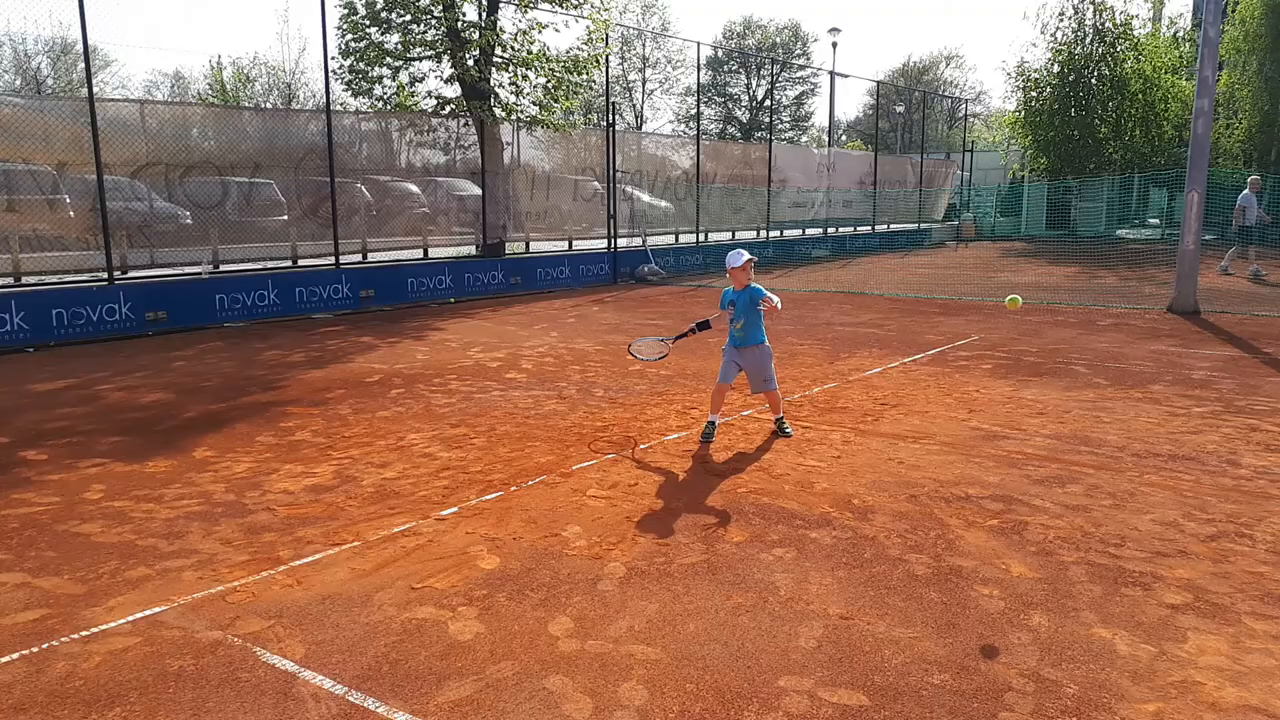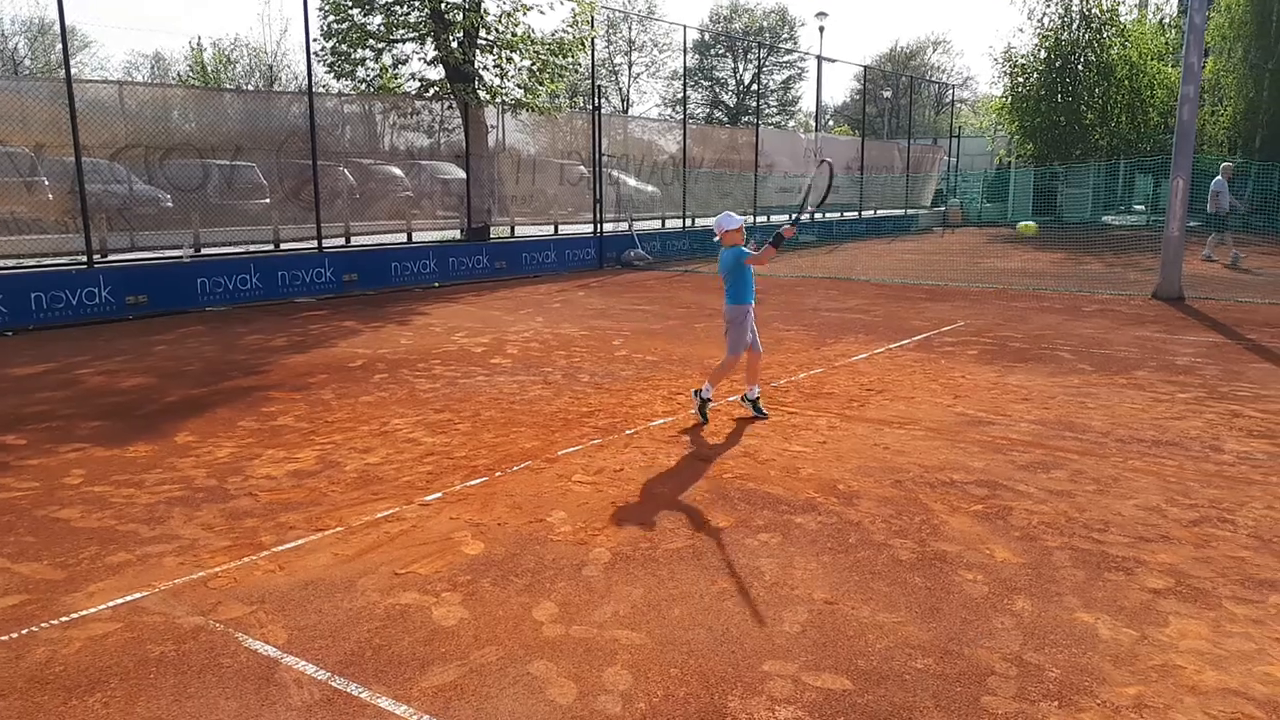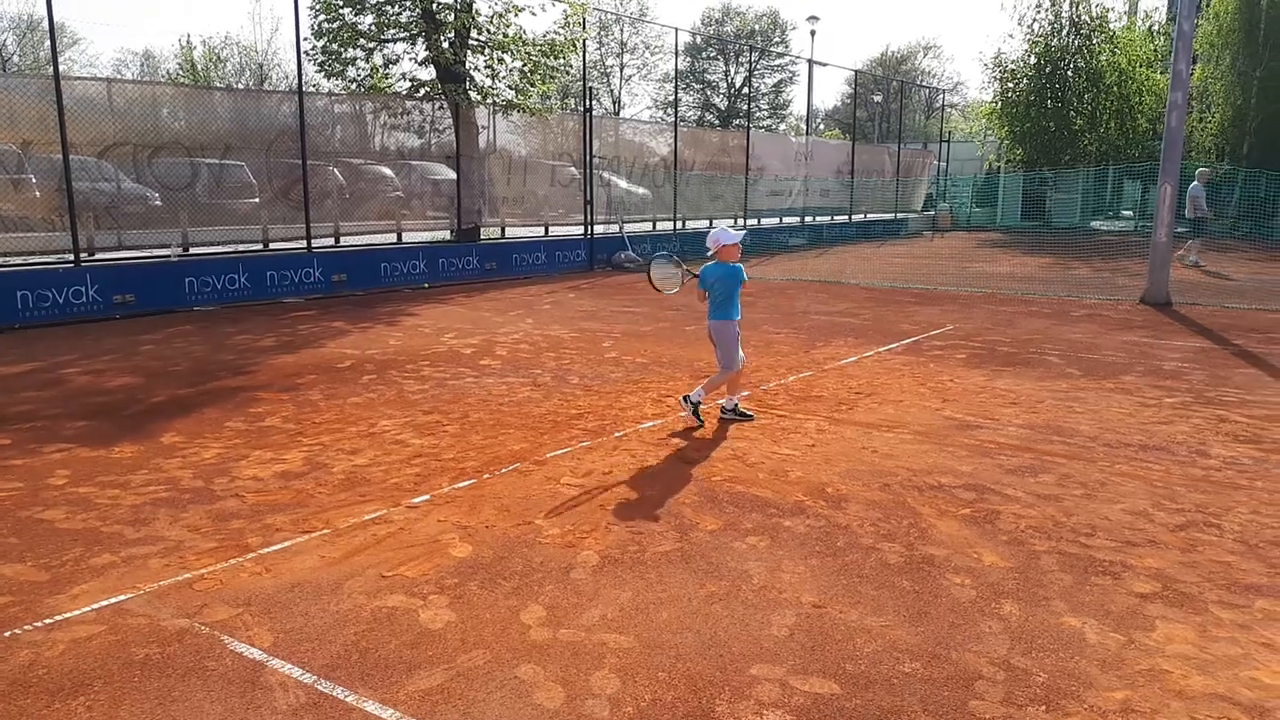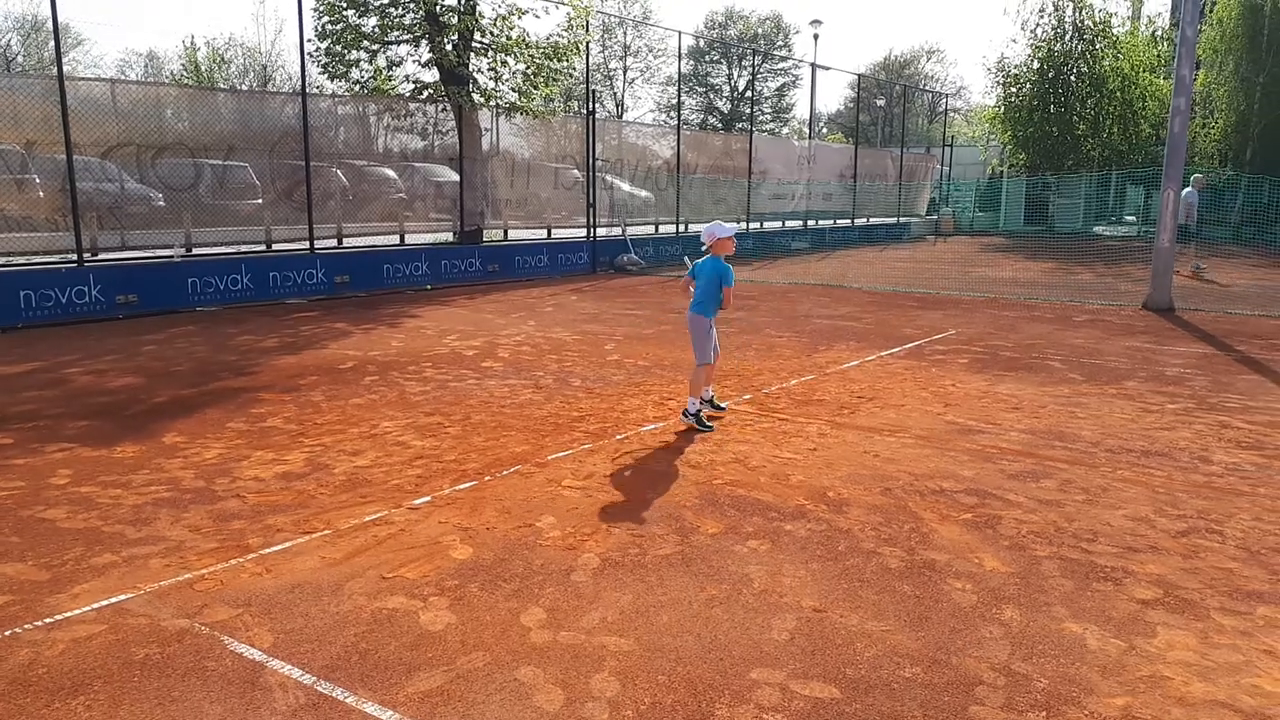
dt=0.3s
person 1, frame 1
left shoulder: (756, 292)
right shoulder: (727, 294)
left elbow: (776, 302)
left wrist: (773, 307)
left hip: (757, 349)
right hip: (734, 349)
left knee: (770, 391)
right knee: (721, 386)
left ankle: (779, 419)
right ankle: (712, 424)
person 1, frame 2
left shoulder: (725, 254)
right shoulder: (737, 253)
right elbow: (760, 259)
right wrist: (779, 237)
left hip: (743, 310)
right hip: (739, 311)
left knee: (755, 354)
right knee: (732, 359)
left ankle: (751, 396)
right ankle: (703, 395)
person 1, frame 3
left shoulder: (706, 270)
right shoulder: (737, 270)
left elbow: (701, 298)
left hip: (714, 323)
right hip: (726, 324)
left knee: (737, 366)
right knee: (728, 371)
left ankle: (730, 407)
right ankle: (693, 400)
person 1, frame 4
left shoulder: (700, 263)
right shoulder: (725, 269)
left elbow: (684, 285)
right elbow: (727, 302)
left hip: (694, 315)
right hip: (703, 318)
left knee: (711, 359)
right knee: (703, 364)
left ankle: (706, 398)
right ankle: (691, 411)
